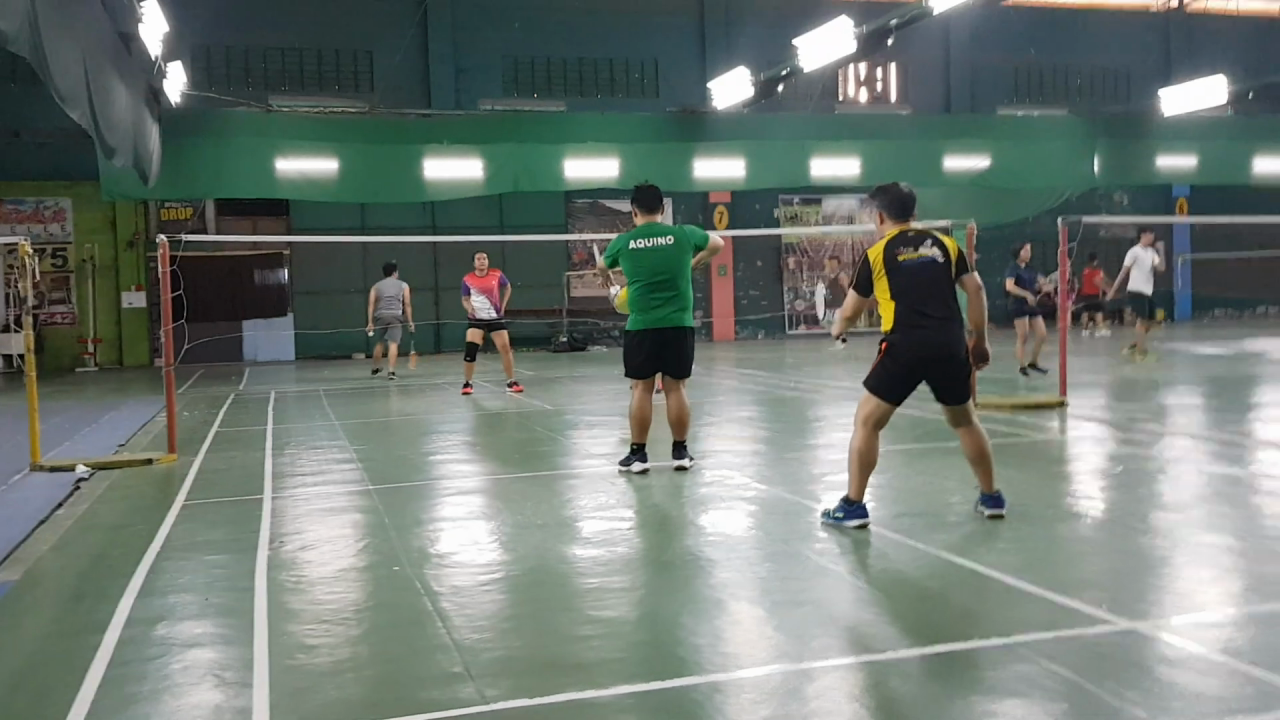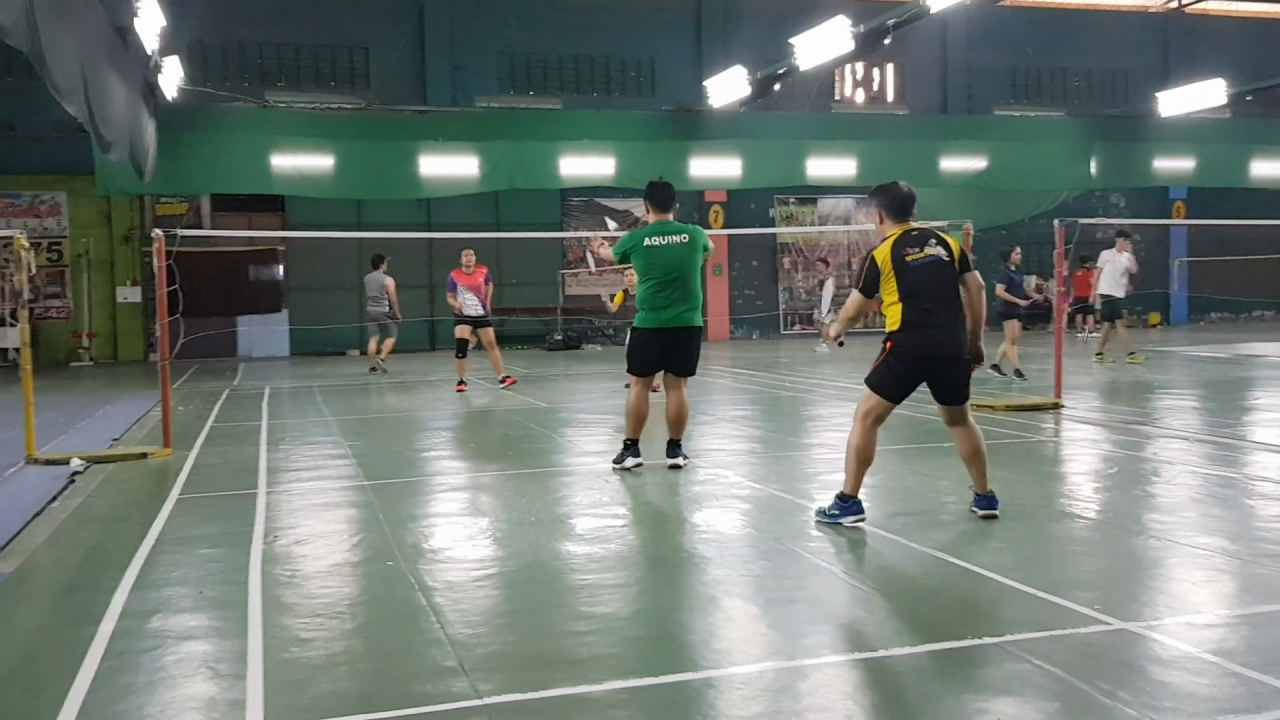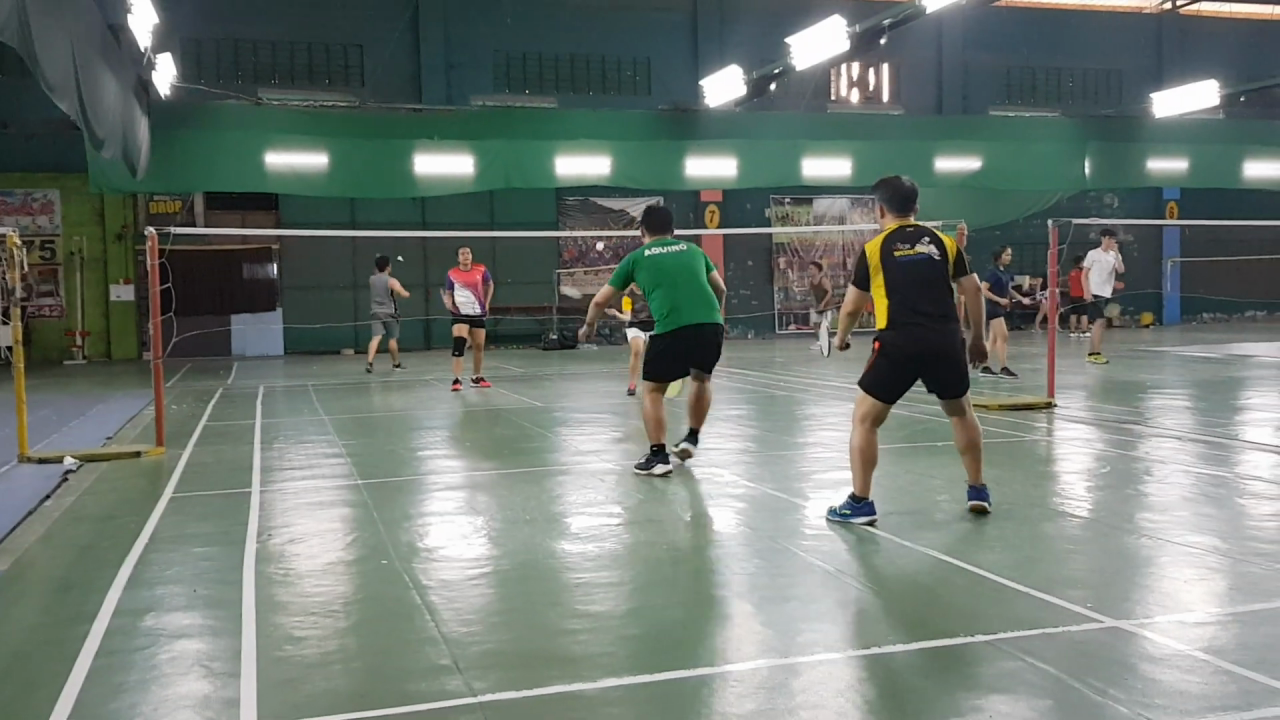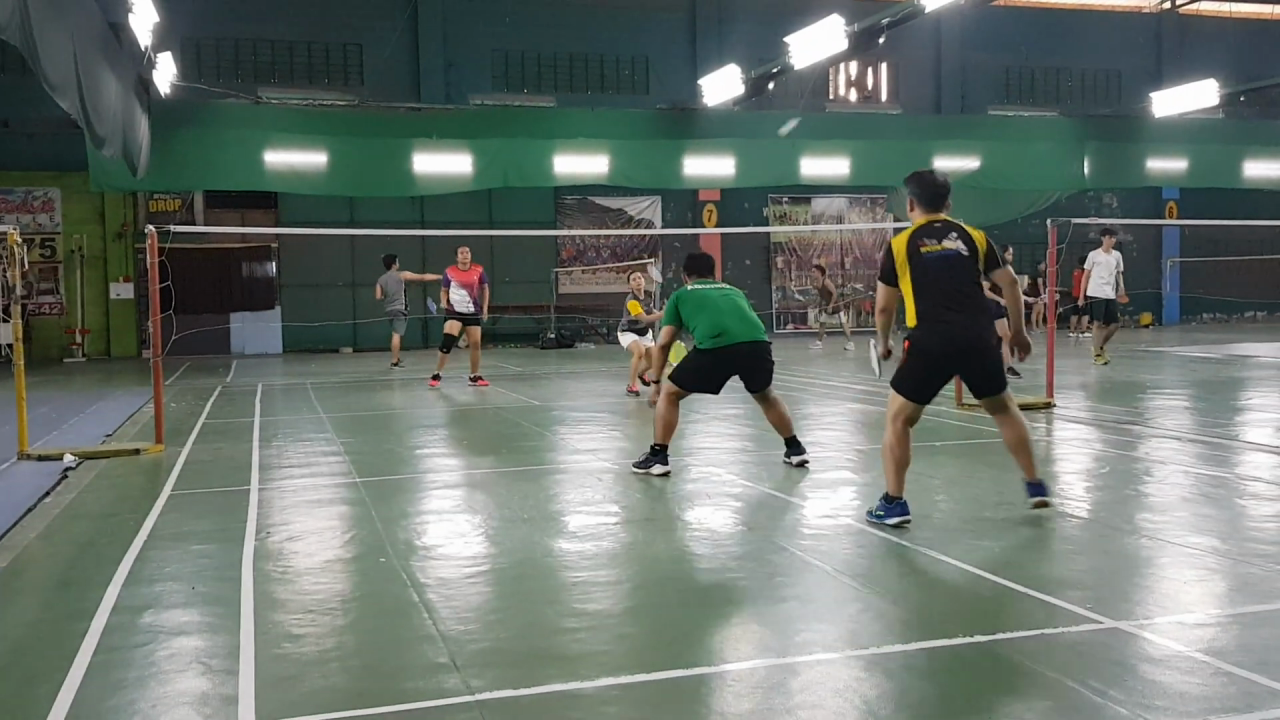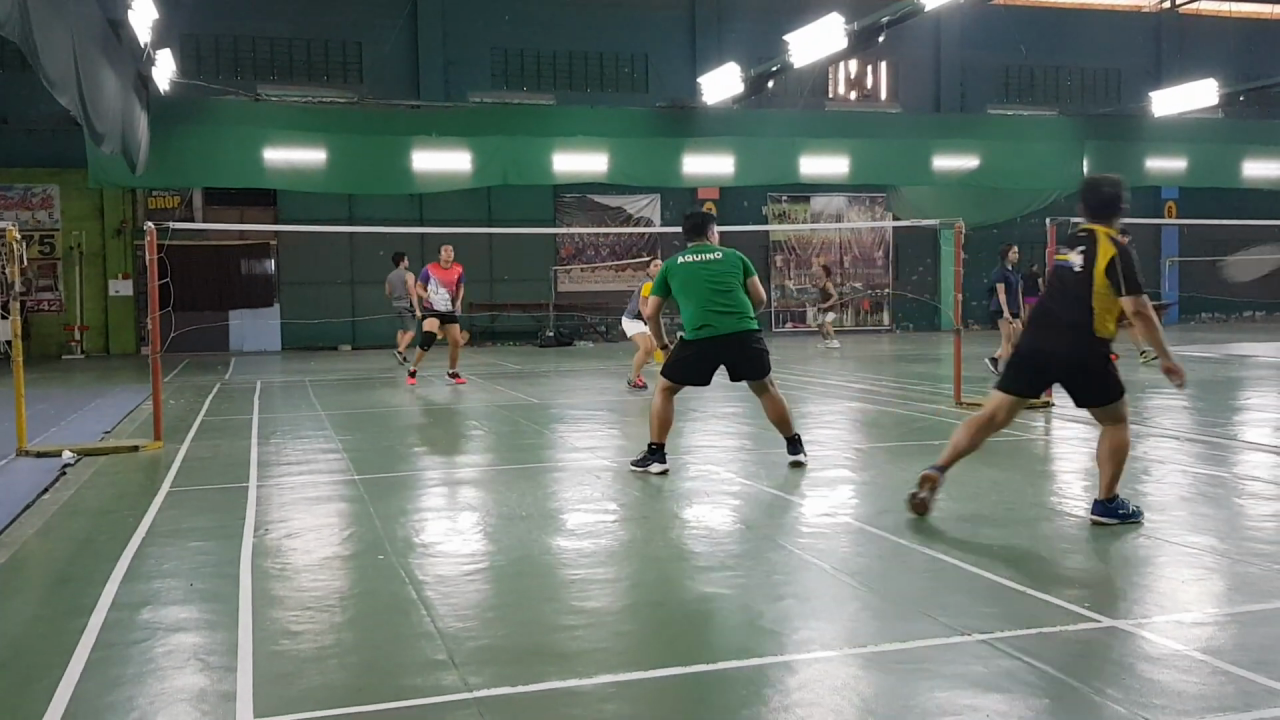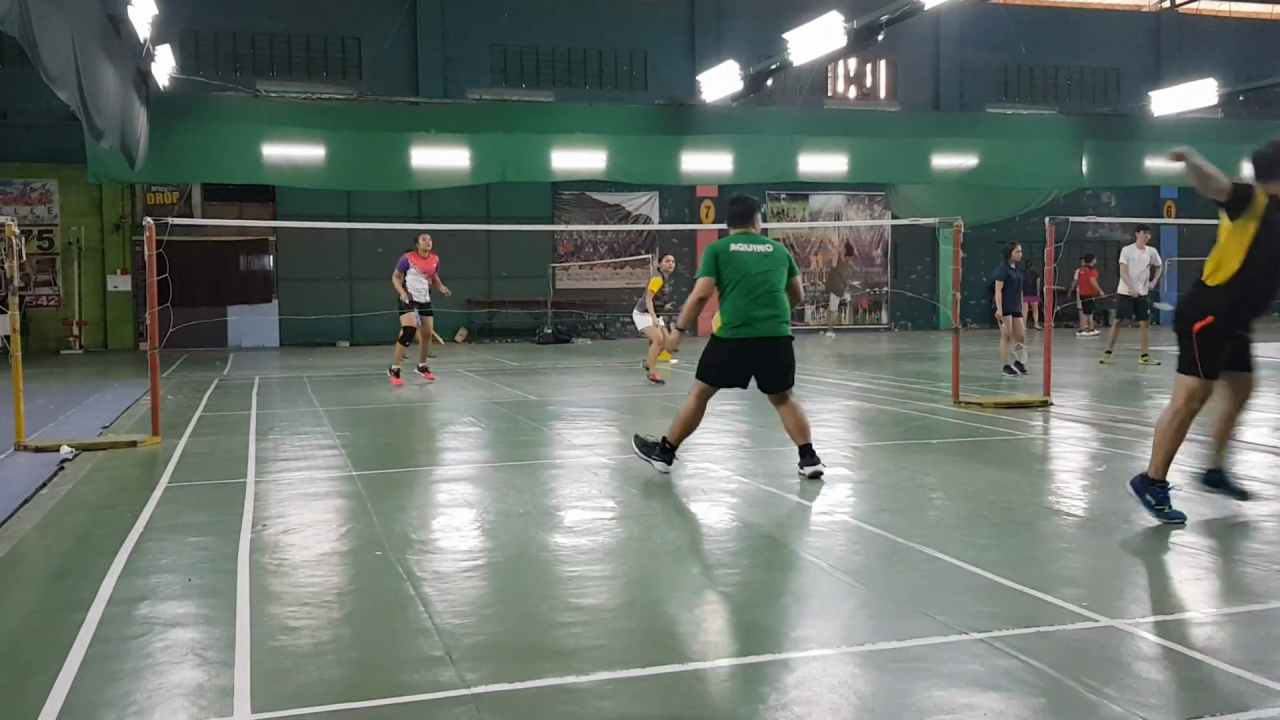
dt=0.4s
person 1, frame 1
left shoulder: (877, 254)
right shoulder: (945, 245)
left elbow: (852, 310)
right elbow: (976, 290)
left wrist: (837, 329)
right wrist: (980, 341)
left hip: (905, 347)
right hip: (950, 346)
left knee: (867, 422)
right knee: (965, 421)
left ankle: (853, 505)
right ankle: (991, 497)
person 1, frame 2
left shoulder: (881, 254)
right shoulder: (947, 243)
left elbow: (854, 311)
right elbow: (976, 289)
left wrist: (836, 329)
right wrist: (975, 340)
left hip: (908, 347)
right hip: (952, 346)
left knee: (866, 418)
right knee: (960, 420)
left ankle: (849, 501)
right ankle: (984, 497)
person 1, frame 3
left shoulder: (874, 249)
right shoulder: (944, 242)
left elbow: (852, 306)
right elbow: (973, 290)
left wrist: (841, 336)
right wrist: (977, 338)
left hip: (898, 345)
right hip: (946, 342)
left knee: (865, 419)
right knee: (961, 413)
left ankle: (859, 502)
right ankle: (977, 489)
person 1, frame 4
left shoulder: (899, 245)
right shoulder: (974, 238)
left elbow: (884, 304)
right elbow: (1009, 284)
left wrist: (883, 342)
right wrist: (1018, 331)
left hip: (929, 343)
right hip: (977, 340)
left knee: (897, 421)
right knee: (1004, 412)
left ankle: (894, 503)
right ankle: (1035, 485)
person 1, frame 5
left shoulder: (1069, 245)
right shoulder: (1117, 251)
right elbow: (1139, 312)
right wrist: (1166, 357)
left hip: (1035, 343)
right hip: (1082, 351)
left knee: (991, 416)
right knee: (1116, 423)
left ankle: (936, 473)
right ankle: (1106, 504)
person 1, frame 6
right shoulder: (1246, 201)
right elbow: (1213, 184)
right wrist: (1191, 160)
left hip: (1230, 319)
right hip: (1207, 315)
left knee: (1241, 391)
right knee: (1187, 402)
left ankle: (1215, 471)
right ankle: (1152, 483)
person 2, frame 1
left shoulder: (623, 242)
right shoulder: (684, 235)
left elbow: (602, 266)
right elbow: (719, 244)
right wrist: (694, 262)
left hip: (641, 327)
right hip: (679, 325)
left knee: (641, 389)
right knee: (676, 388)
left ankle: (638, 454)
right ankle: (681, 452)
person 2, frame 2
left shoulder: (635, 239)
right shoulder: (695, 234)
left elbow: (608, 255)
right elbow: (708, 253)
left wrist: (598, 247)
left hip: (650, 324)
right hip: (689, 323)
left knee: (639, 385)
right knee: (677, 386)
left ankle: (631, 449)
right ankle: (675, 450)
person 2, frame 3
left shoulder: (636, 258)
right shoulder: (693, 250)
left elbow: (601, 300)
right elbow: (721, 289)
left wrist: (589, 325)
left hip: (671, 329)
right hip: (711, 325)
left knee: (653, 391)
right knee: (701, 380)
left ankle: (659, 455)
right ankle: (691, 439)
person 2, frame 4
left shoulder: (680, 296)
right shoulder: (734, 291)
left elbow: (663, 344)
right elbow: (755, 324)
left wrist: (656, 382)
left hip: (714, 348)
right hip: (757, 344)
left knee: (668, 394)
right knee: (765, 395)
left ankle: (658, 456)
right ankle: (795, 448)
person 2, frame 5
left shoulder: (672, 264)
right shoulder: (734, 256)
left elbow: (651, 312)
right elbow: (760, 298)
left wrist: (663, 345)
left hip: (699, 337)
right hip: (744, 333)
left knee: (664, 390)
right knee: (766, 389)
left ankle: (655, 455)
right ankle: (795, 447)
person 2, frame 6
left shoulder: (717, 249)
right shoulder: (779, 250)
left elbow: (700, 296)
right elbow: (798, 296)
left wrist: (677, 330)
left hip: (733, 337)
right hip: (778, 337)
left knee: (700, 393)
right knee: (783, 398)
left ankle: (664, 452)
right ankle: (808, 458)
